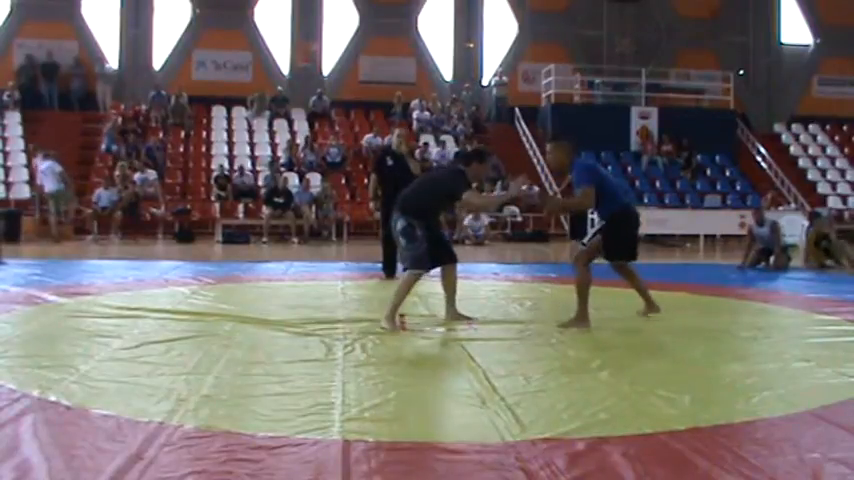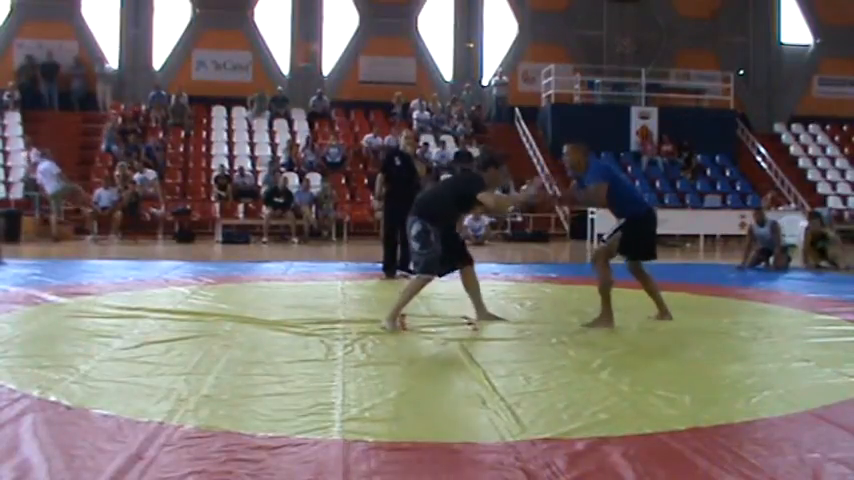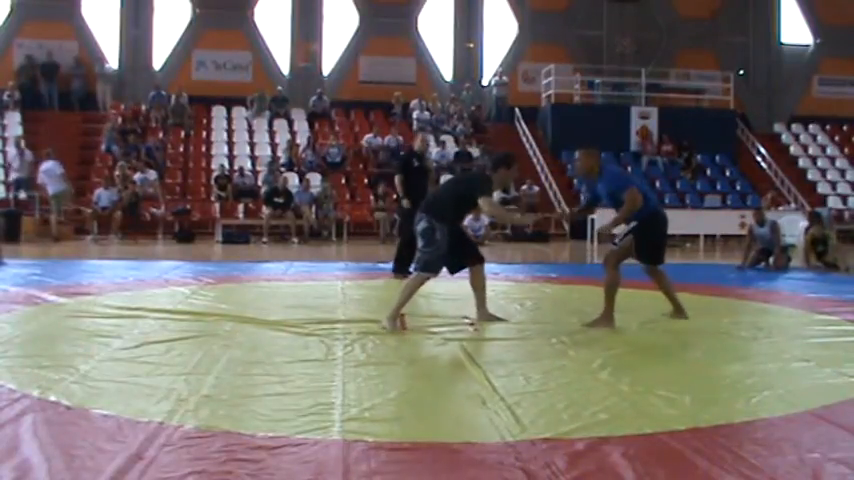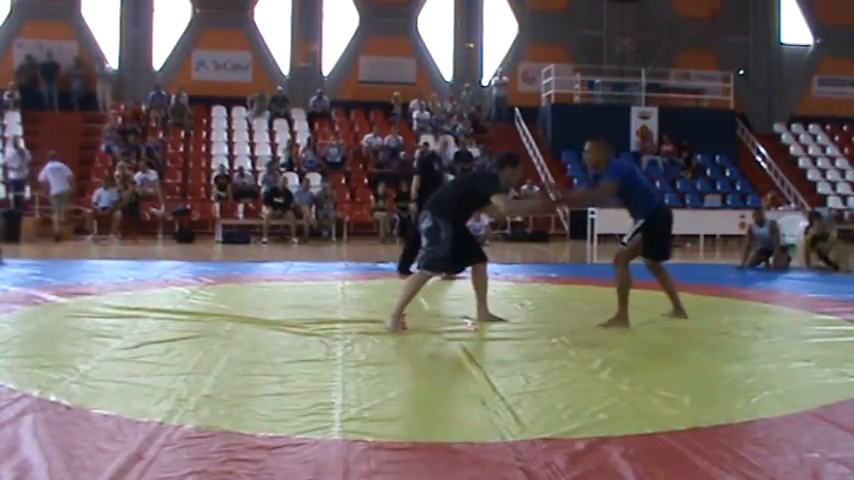
dt=0.4s
person 1, frame 1
left shoulder: (581, 169)
right shoulder: (579, 169)
left elbow: (586, 202)
right elbow: (582, 202)
left wrist: (557, 203)
right wrist: (559, 204)
left hip: (618, 219)
right hip: (624, 216)
left knee: (581, 260)
right knee: (619, 264)
left ankle: (582, 317)
right ankle: (650, 304)
person 1, frame 2
left shoulder: (598, 169)
right shoulder: (584, 176)
left elbow: (598, 198)
left wrist: (570, 194)
left hip: (637, 218)
right hip: (640, 217)
left knee: (600, 258)
right knee: (634, 266)
left ankle: (606, 316)
right ankle: (663, 310)
person 1, frame 3
left shoulder: (612, 175)
right shoulder: (594, 183)
left elbow: (635, 201)
right elbow: (587, 208)
left wrist: (612, 224)
right wrist: (569, 215)
left hip: (647, 221)
right hip: (653, 220)
left knee: (611, 260)
right knee: (651, 267)
left ankle: (607, 316)
right ankle: (678, 309)
person 1, frame 4
left shoulder: (618, 168)
right shoulder: (601, 174)
left elbow: (601, 194)
right elbow: (585, 198)
left wrist: (573, 194)
right wrist: (563, 198)
left hip: (653, 218)
right hip: (655, 217)
left knee: (621, 259)
right knee: (653, 263)
left ankle: (622, 316)
right ankle: (678, 309)
person 2, frame 1
left shoulder: (456, 175)
right shoulder: (458, 177)
left elbow: (470, 204)
right elbow: (480, 203)
right wrist: (510, 193)
left hip: (427, 218)
right hip: (408, 217)
left knee: (448, 261)
right knee: (417, 269)
left ankle: (451, 311)
right ankle: (389, 317)
person 2, frame 2
left shoulder: (470, 182)
right shoulder: (474, 182)
right elbow: (494, 203)
right wrist: (528, 195)
left hip: (439, 223)
right hip: (423, 222)
left knee: (466, 263)
right knee: (426, 273)
left ankle: (481, 313)
right ankle: (391, 317)
person 2, frame 3
left shoulder: (481, 181)
right shoulder: (482, 181)
right elbow: (490, 209)
right wrist: (521, 220)
left hip: (448, 221)
right hip: (432, 220)
left knee: (475, 261)
right knee: (426, 272)
left ankle: (482, 313)
right ankle: (392, 317)
person 2, frame 4
left shoulder: (488, 180)
right shoulder: (490, 180)
left elbow: (500, 207)
right elbow: (505, 208)
right wrist: (533, 205)
left hip: (452, 221)
right hip: (437, 218)
left knee: (478, 261)
right knee: (429, 270)
left ankle: (482, 313)
right ankle: (395, 316)
person 3, frame 1
left shoulder: (408, 155)
right shoulder: (383, 154)
left elbow: (416, 171)
right elbow: (374, 177)
left wrist: (406, 155)
right wrist: (373, 198)
right hip: (388, 201)
right knee: (388, 235)
right ankle: (389, 269)
person 3, frame 2
left shoulder: (413, 157)
right shoulder: (391, 155)
right elbow: (381, 176)
left wrist: (412, 157)
right wrist: (378, 197)
left hip: (410, 200)
right hip: (393, 200)
left knee: (408, 234)
right knee: (390, 235)
left ankle: (403, 265)
right ankle: (389, 268)
person 3, frame 3
left shoulder: (423, 159)
right shoulder: (407, 157)
left elbow: (427, 179)
right elbow: (398, 178)
left wrist: (428, 168)
right wrist: (403, 198)
left hip: (420, 202)
right hip: (409, 202)
left knee: (414, 236)
right knee: (407, 235)
left ankle: (403, 267)
right ankle: (399, 268)
person 3, frame 4
left shoulder: (437, 161)
right shoulder: (426, 159)
right elbow: (416, 180)
right wrist: (413, 200)
right hip: (424, 204)
left knee: (416, 237)
